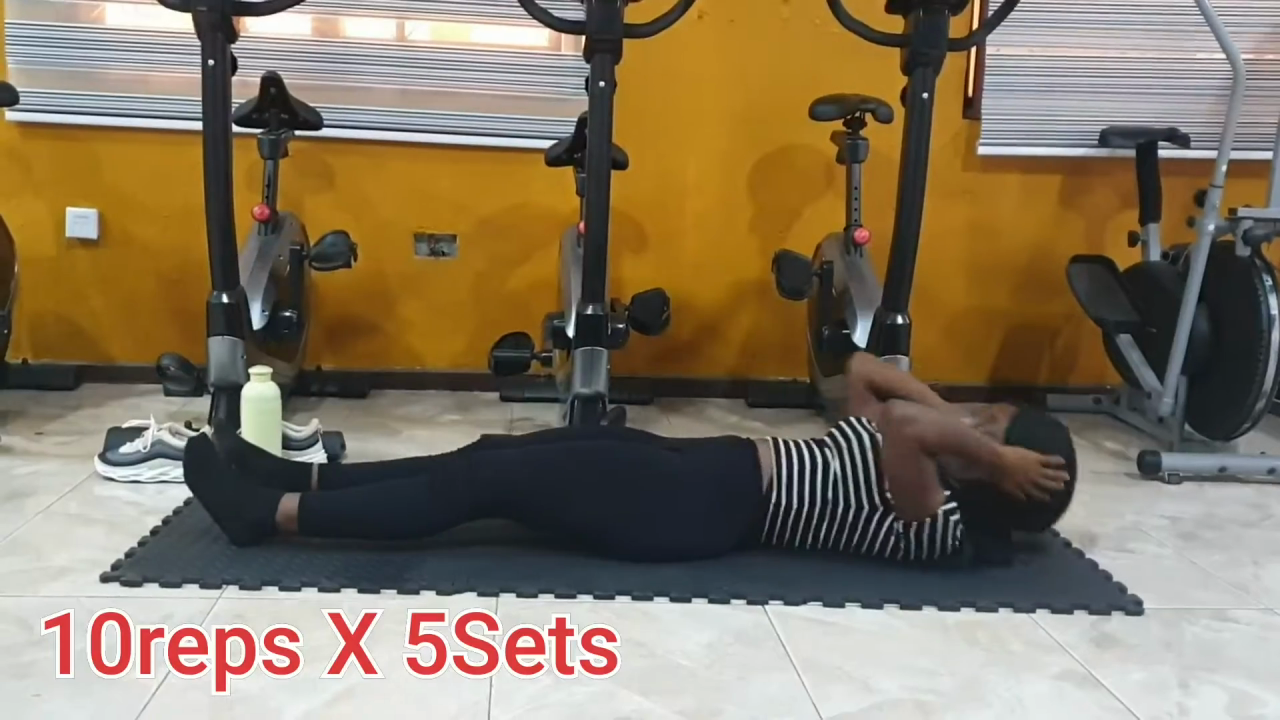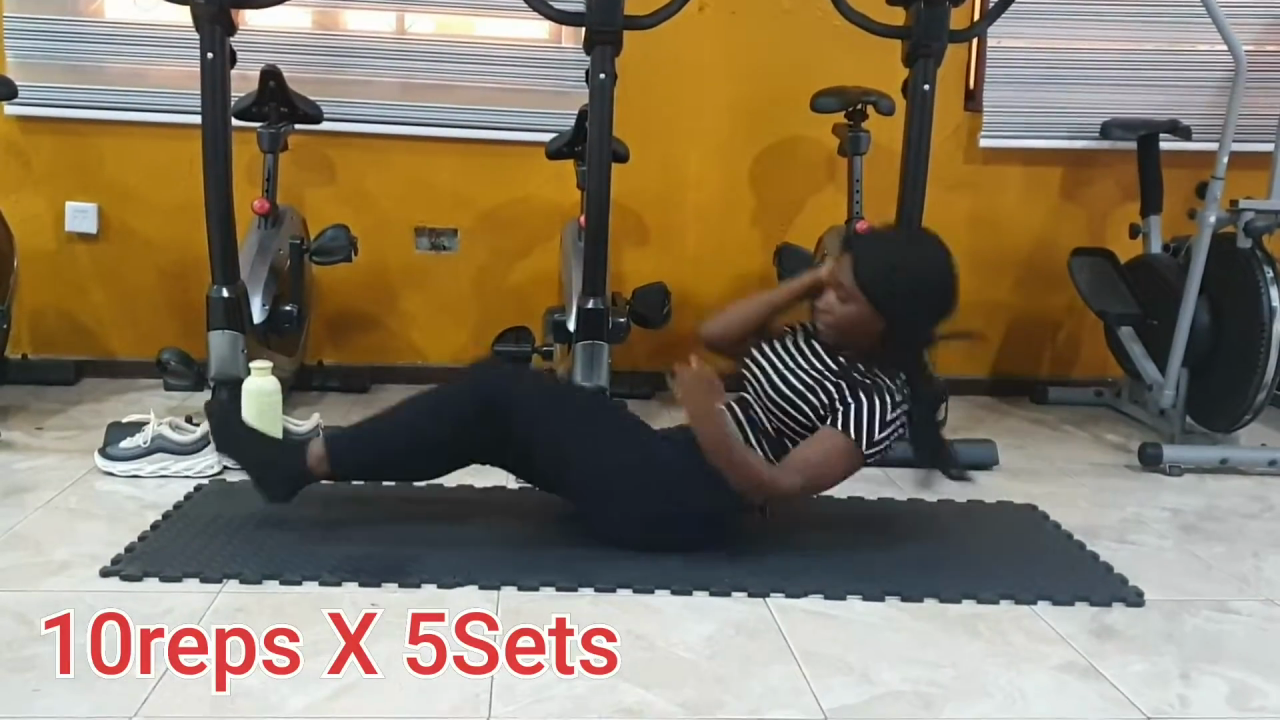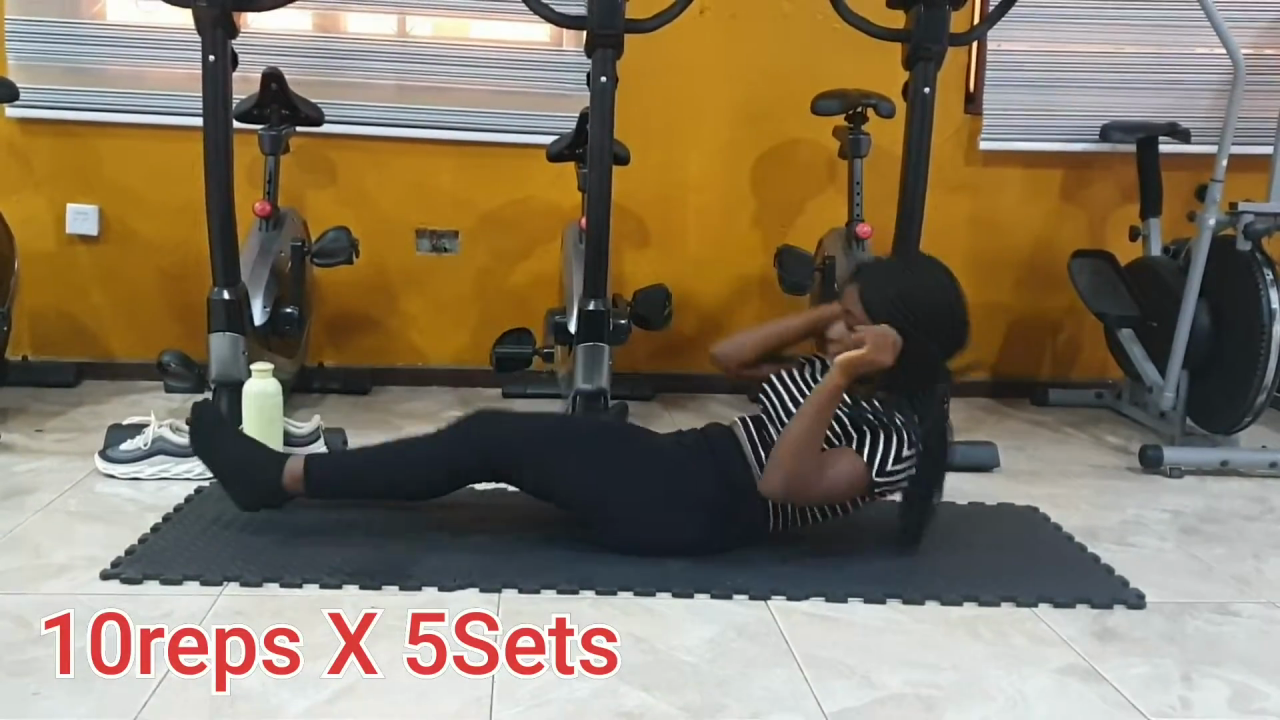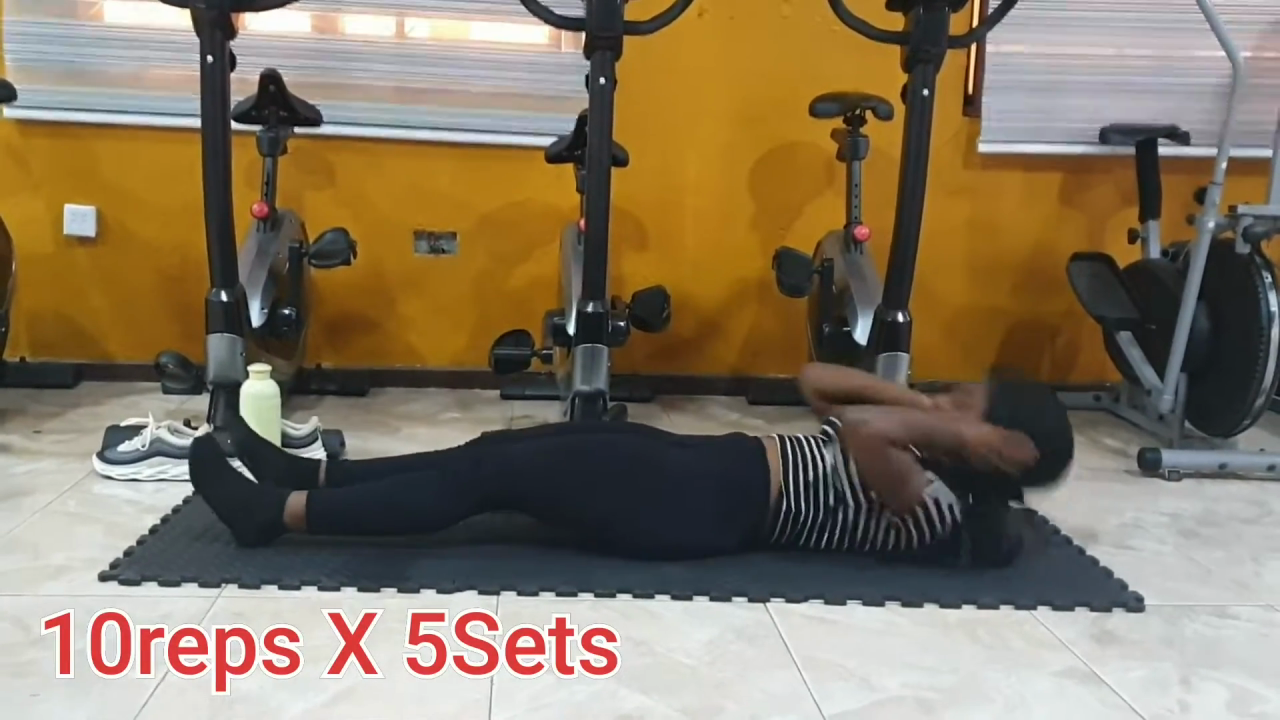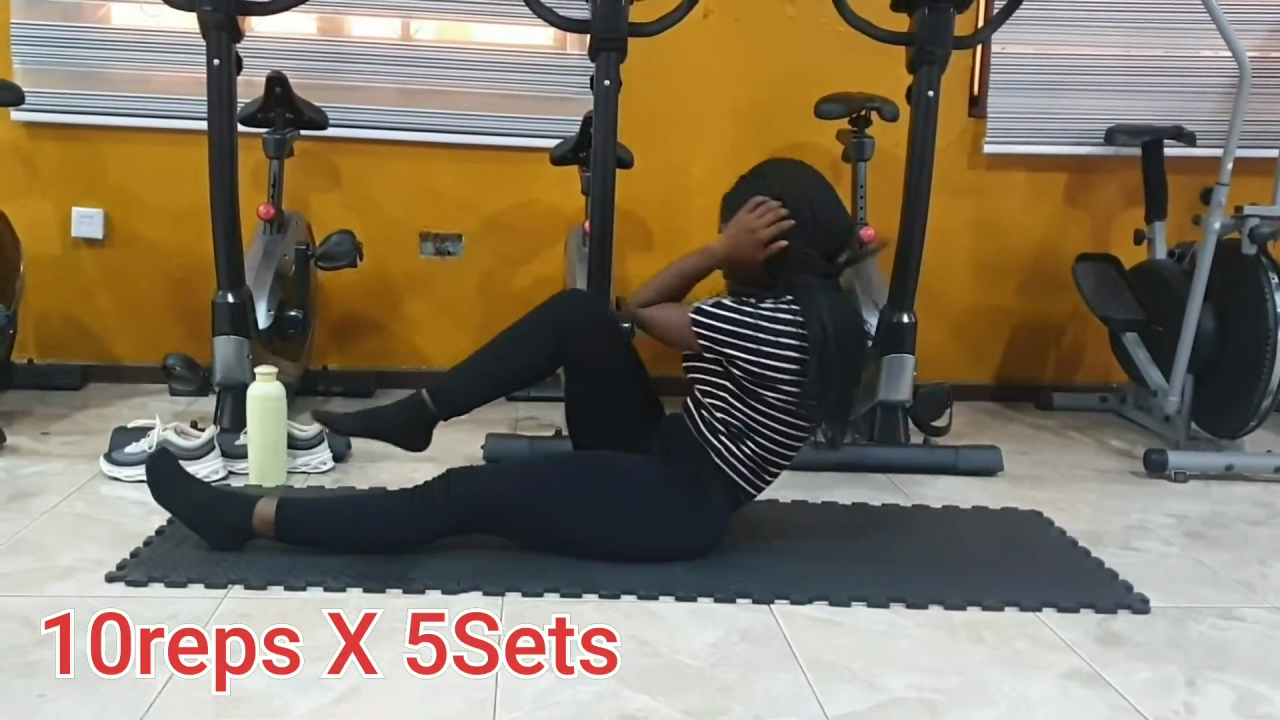
dt=1s
person 1, frame 1
left shoulder: (936, 520)
right shoulder: (923, 459)
left elbow: (903, 425)
right elbow: (862, 373)
left wrist: (993, 454)
right wrist: (961, 421)
left hip: (699, 509)
right hip: (702, 464)
left knee: (483, 484)
right knee: (491, 454)
left ankle: (270, 514)
right ankle: (305, 478)
person 1, frame 2
left shoulder: (875, 407)
right shoulder: (822, 340)
left elbow: (766, 484)
right elbow: (716, 334)
left wrist: (709, 421)
right wrist: (809, 281)
left hip: (679, 507)
right hip: (665, 465)
left knee: (496, 384)
right knee: (486, 429)
left ankle: (303, 461)
right ankle: (305, 458)
person 1, frame 3
left shoulder: (893, 438)
right shoulder: (829, 369)
left elbow: (783, 485)
right elbow: (726, 354)
left wrist: (842, 383)
right wrist: (828, 315)
left hip: (689, 514)
right hip: (677, 475)
left knee: (488, 437)
right knee: (487, 454)
left ankle: (283, 478)
right ankle: (294, 473)
person 1, frame 4
left shoulder: (935, 505)
right shoulder: (917, 456)
left elbow: (859, 426)
right elbow: (818, 380)
left wrist: (955, 431)
right wrist: (927, 408)
left hip: (705, 508)
right hip: (708, 465)
left knee: (493, 476)
right knee: (497, 448)
left ankle: (279, 511)
right ankle: (309, 473)
person 1, frame 5
left shoulder: (770, 324)
right shoulder: (809, 309)
left elbow: (642, 309)
left wrist: (720, 252)
right wrist: (726, 256)
left hip: (674, 508)
right hip: (660, 460)
left knee: (462, 497)
right knee: (575, 315)
left ankle: (247, 517)
right ankle: (415, 414)
